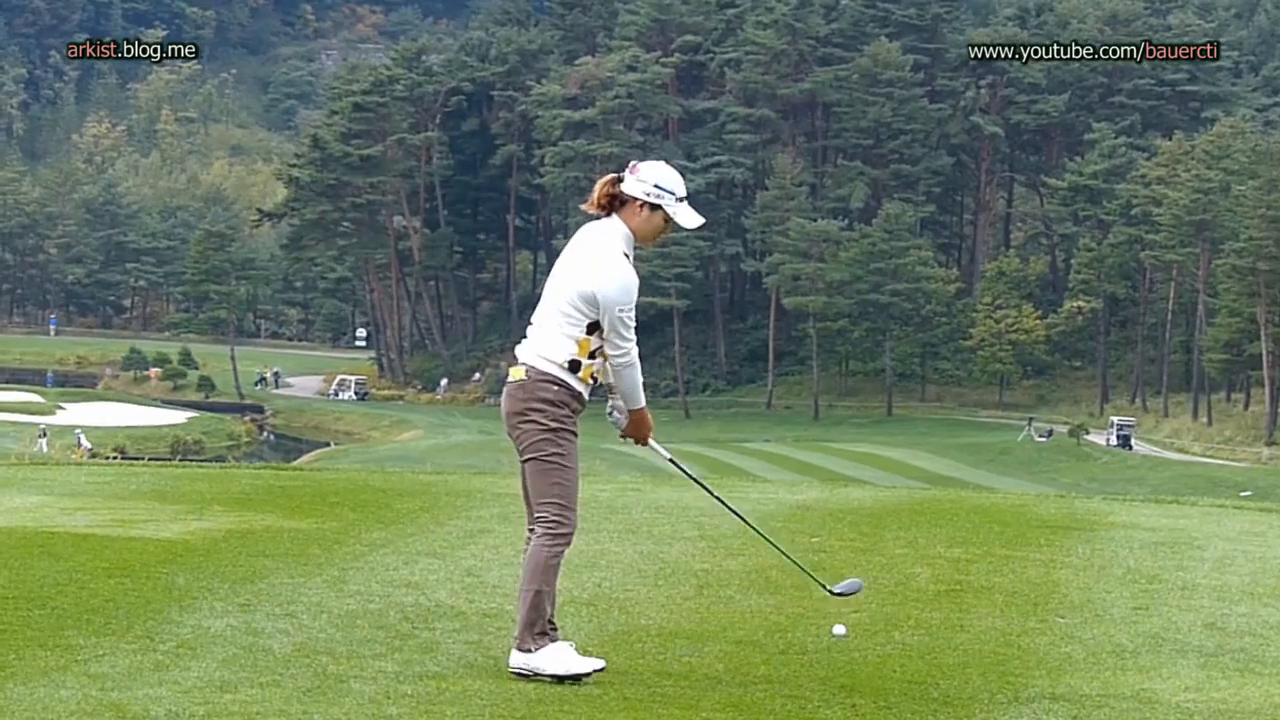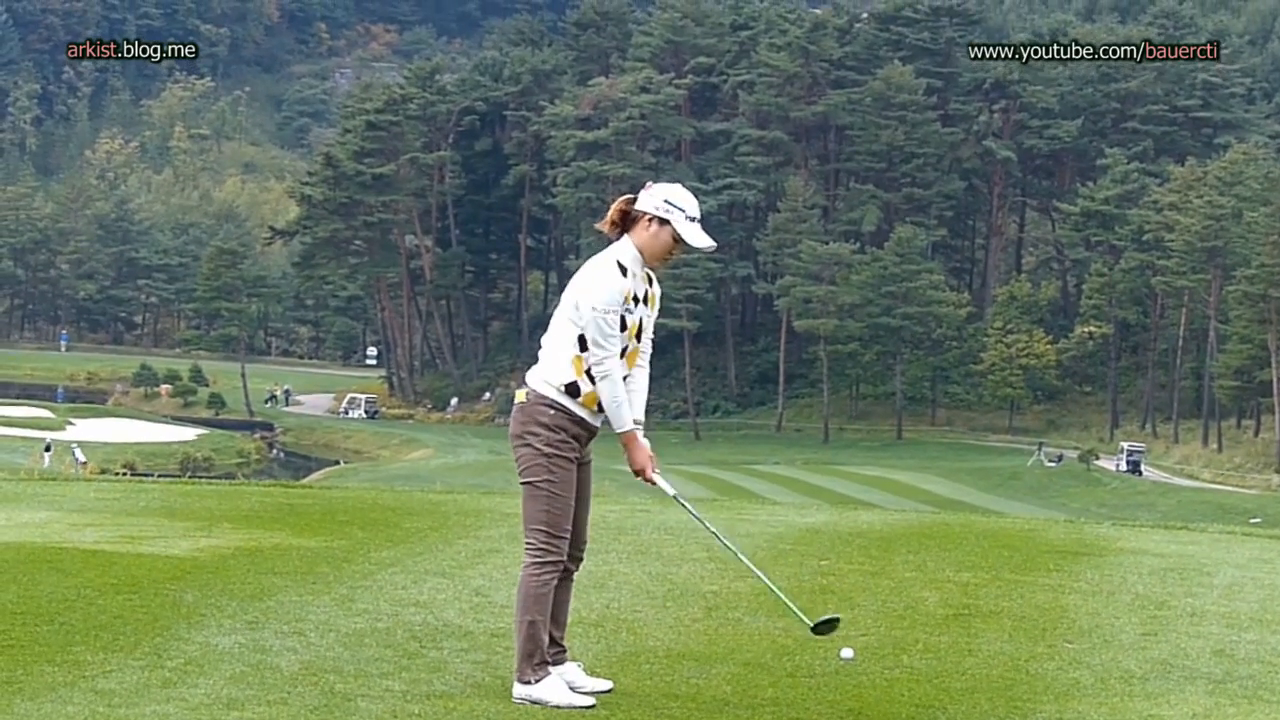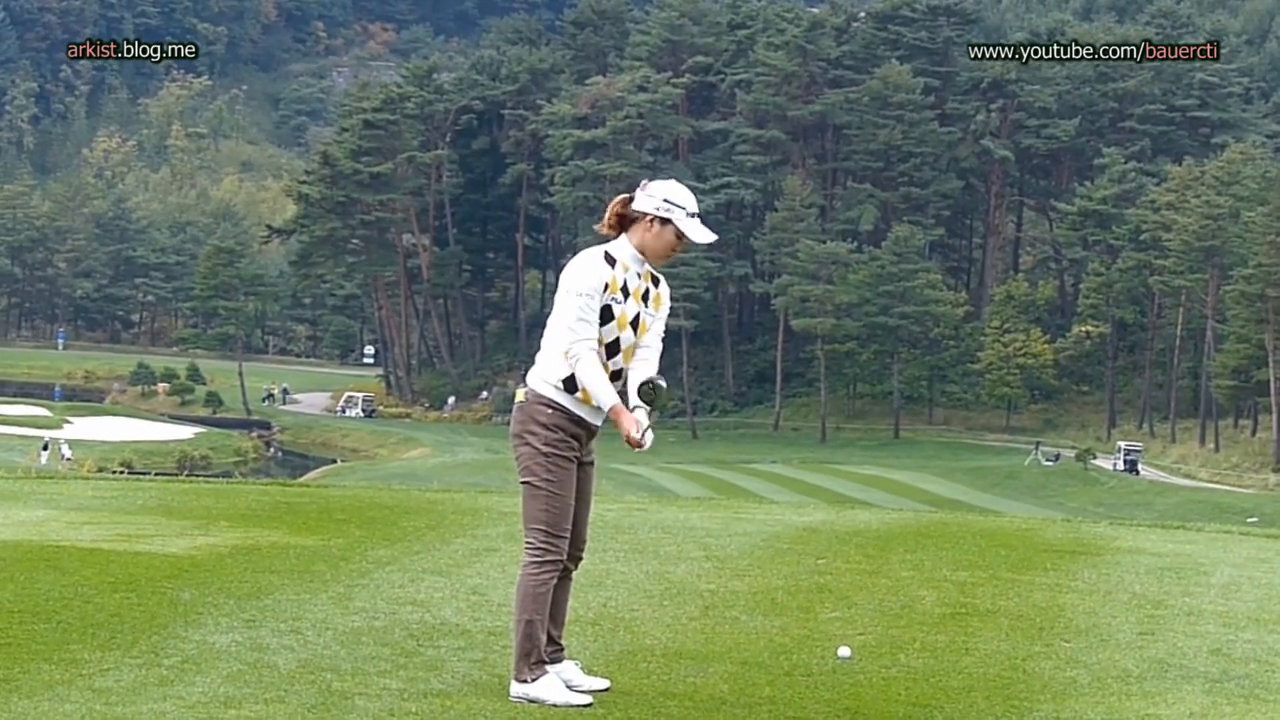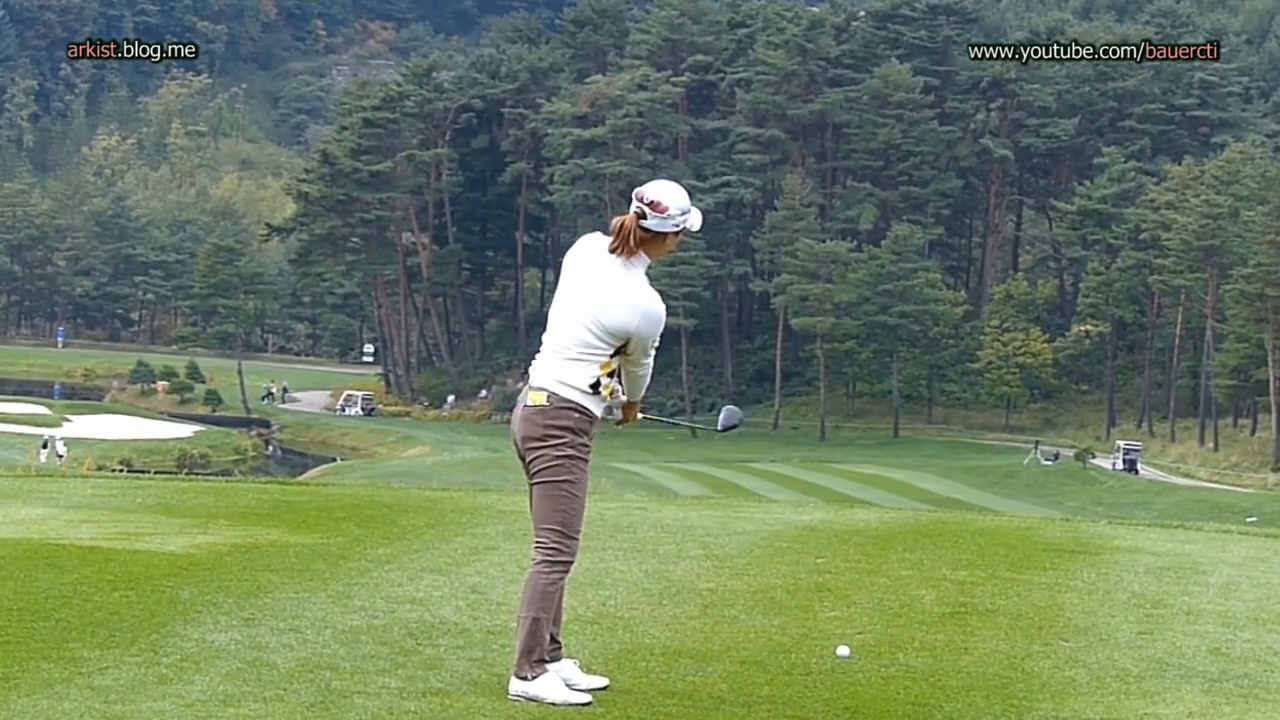
dt=0.7s
person 1, frame 1
left shoulder: (595, 235)
right shoulder: (616, 272)
right elbow: (621, 351)
left wrist: (625, 403)
right wrist: (637, 411)
left hip: (543, 392)
right hip: (545, 396)
left knee: (547, 525)
right knee: (556, 523)
left ankle: (545, 639)
right ankle: (529, 645)
person 1, frame 2
left shoulder: (648, 287)
right shoulder: (604, 276)
left elbow: (636, 362)
right elbow: (604, 368)
left wrist: (638, 433)
right wrist: (630, 440)
left hip: (577, 426)
right hip: (548, 418)
left knee: (570, 552)
right knee: (547, 550)
left ankle: (554, 661)
right ankle: (530, 676)
person 1, frame 3
left shoulder: (657, 291)
right shoulder: (591, 267)
left elbow: (646, 358)
right elbow: (581, 353)
left wrist: (639, 413)
right wrist: (617, 411)
left hip: (582, 426)
right hip: (548, 416)
left knee: (568, 553)
right knee: (546, 550)
left ankle: (551, 660)
right ankle: (527, 674)
person 1, frame 4
left shoulder: (588, 247)
right shoulder: (646, 307)
right elbow: (638, 365)
left wrist: (607, 384)
right wrist: (630, 402)
left hip: (538, 407)
right hip: (563, 422)
left knee: (557, 547)
right knee: (556, 550)
left ankle: (550, 658)
right ankle: (527, 673)
